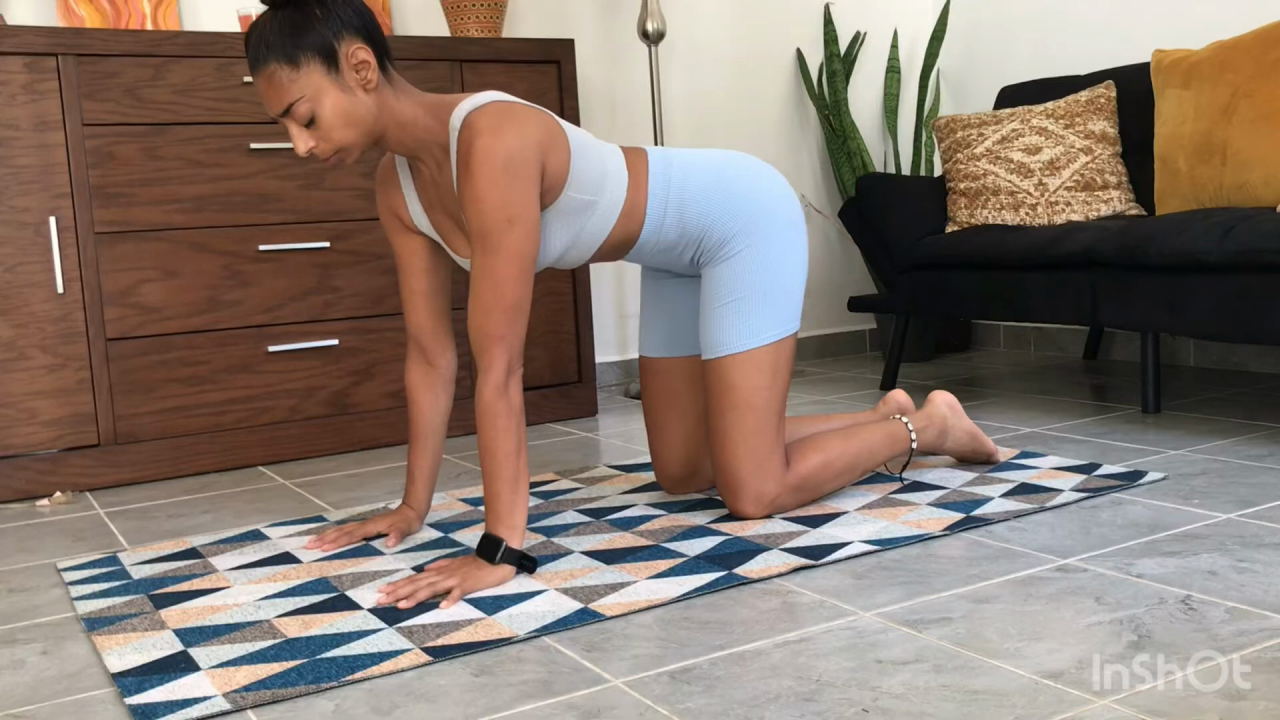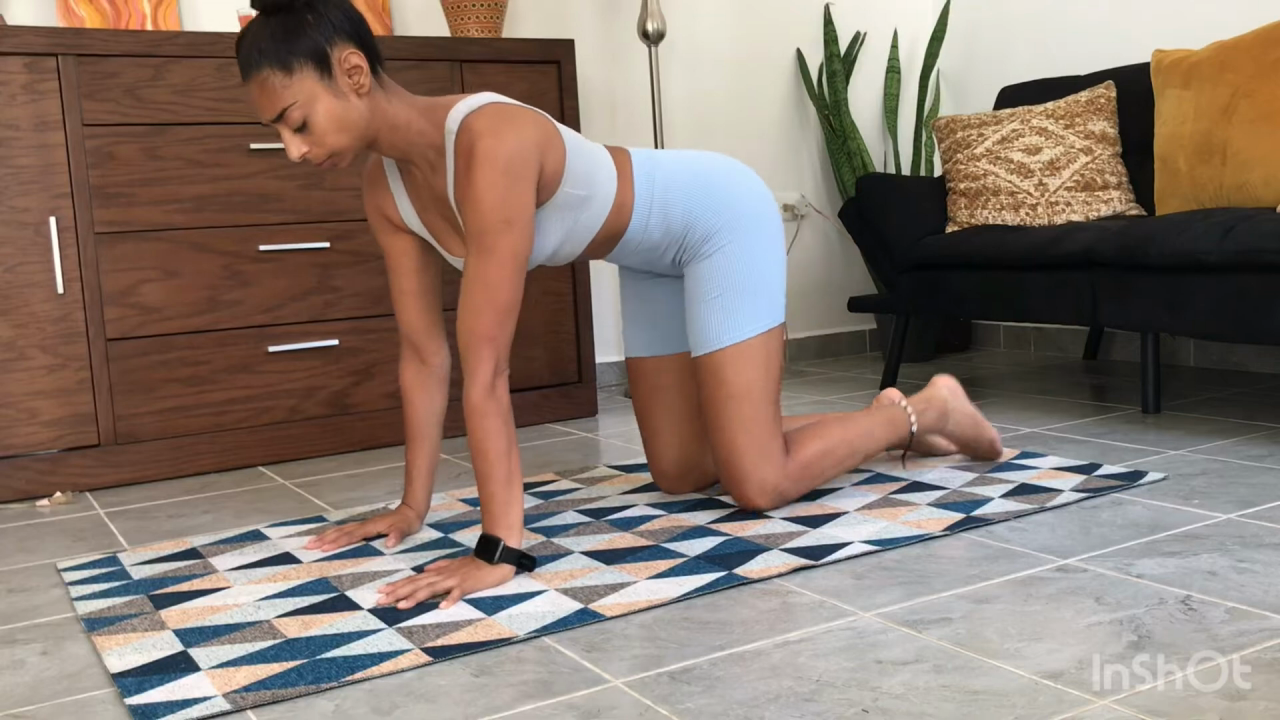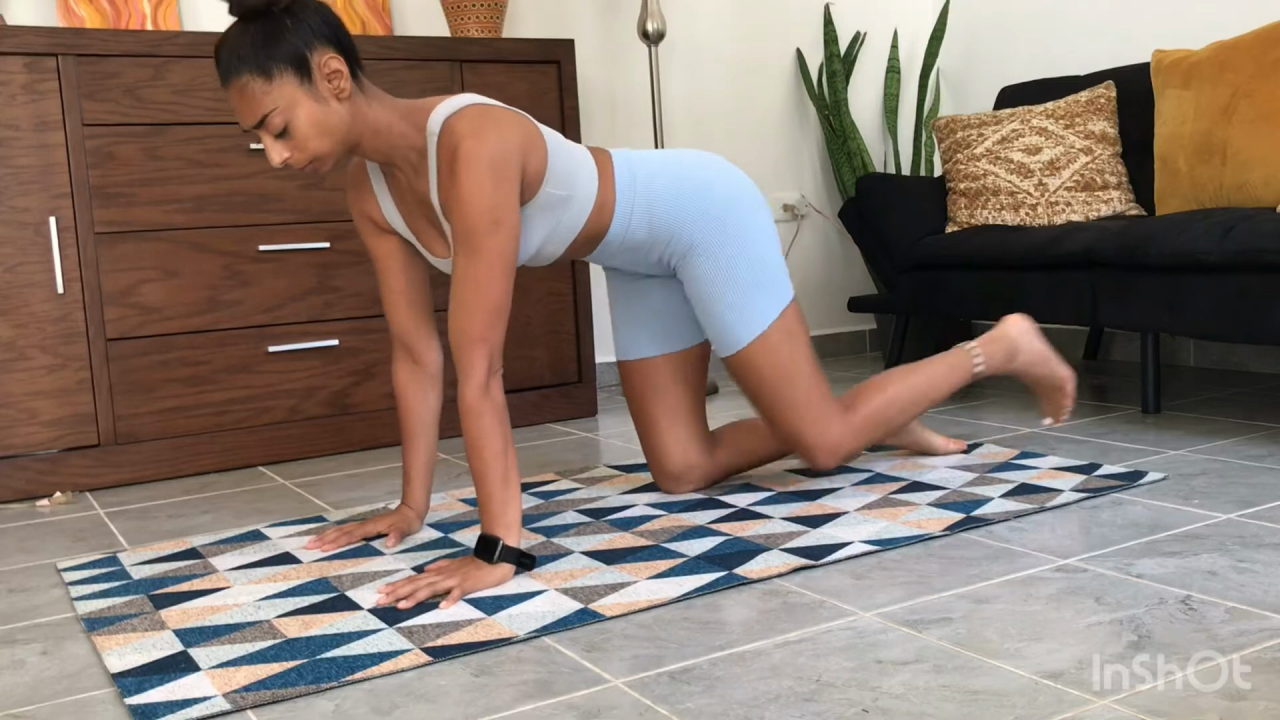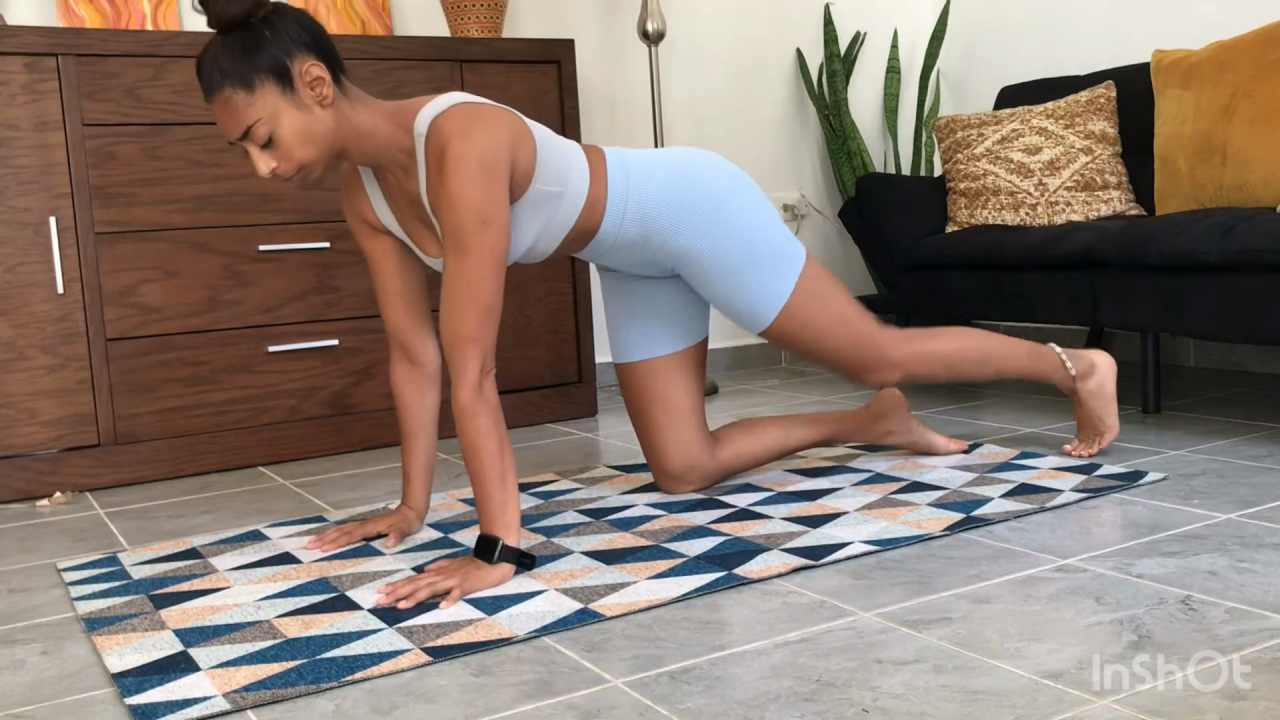
dt=0.2s
person 1, frame 1
left shoulder: (493, 141)
right shoulder: (398, 186)
left elbow: (497, 368)
right elbow: (430, 356)
left wrist: (502, 547)
right wrist: (413, 508)
left hip: (742, 215)
right hip: (681, 251)
left knee: (753, 496)
right knee: (682, 475)
left ankle: (927, 424)
right ankle: (883, 419)
person 1, frame 2
left shoulder: (491, 141)
right shoulder: (385, 186)
left elbow: (484, 368)
right elbow: (424, 355)
left wrist: (501, 546)
right wrist: (413, 506)
left hip: (721, 215)
right hip: (656, 256)
left knee: (758, 485)
right knee: (680, 473)
left ankle: (925, 410)
right ankle: (882, 419)
person 1, frame 3
left shoulder: (474, 142)
right shoulder: (369, 190)
left elbow: (478, 369)
right elbow: (416, 356)
left wrist: (500, 546)
right wrist: (412, 506)
left hip: (702, 213)
right hip: (640, 258)
left knee: (824, 444)
right knee: (682, 473)
left ankle: (1000, 347)
right ankle: (882, 421)
person 1, frame 4
left shoulder: (461, 141)
right shoulder: (364, 192)
left elbow: (471, 369)
right elbow: (413, 357)
left wrist: (500, 548)
right wrist: (412, 506)
left hip: (694, 209)
right hip: (635, 258)
left knee: (877, 354)
right knee: (684, 470)
left ankle: (1073, 369)
right ankle: (878, 424)
